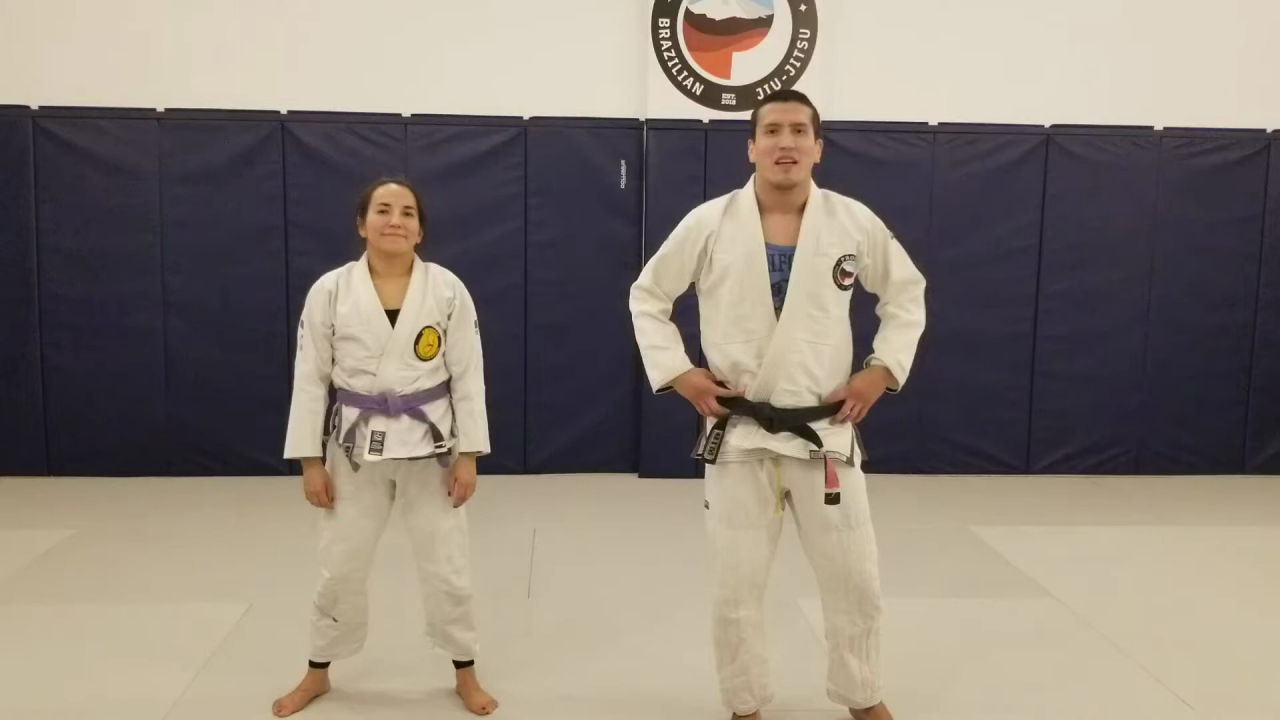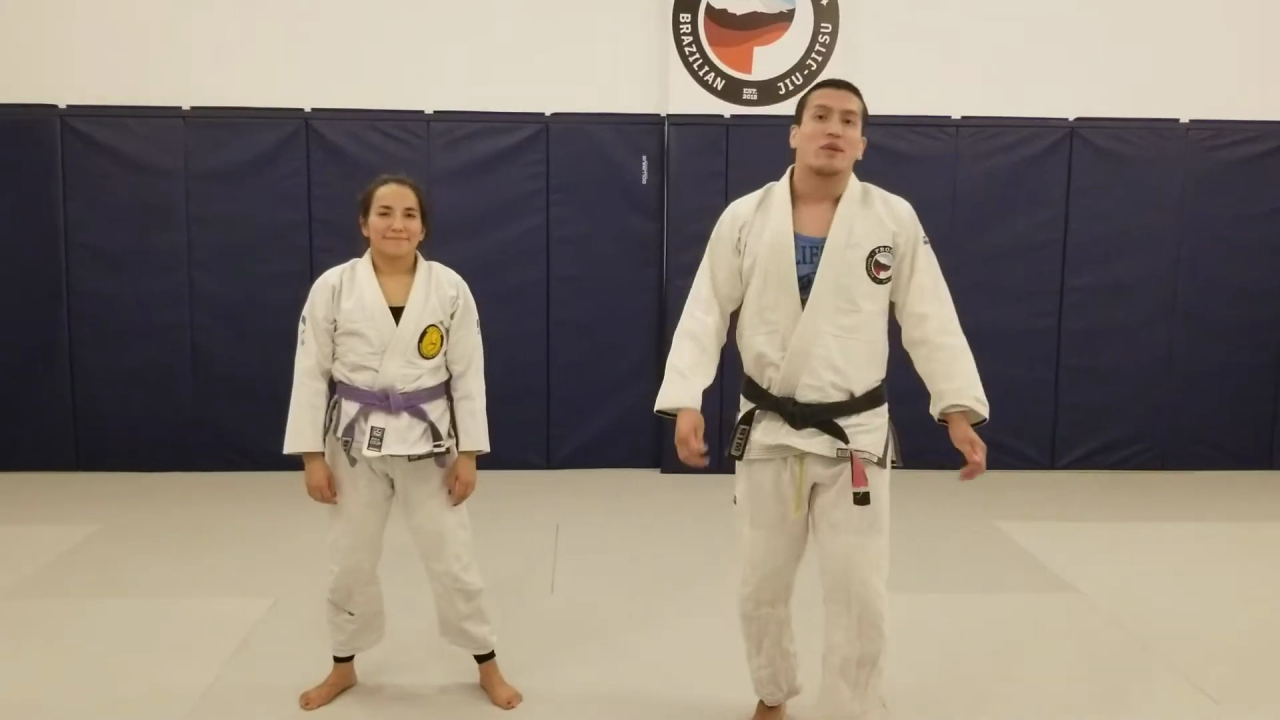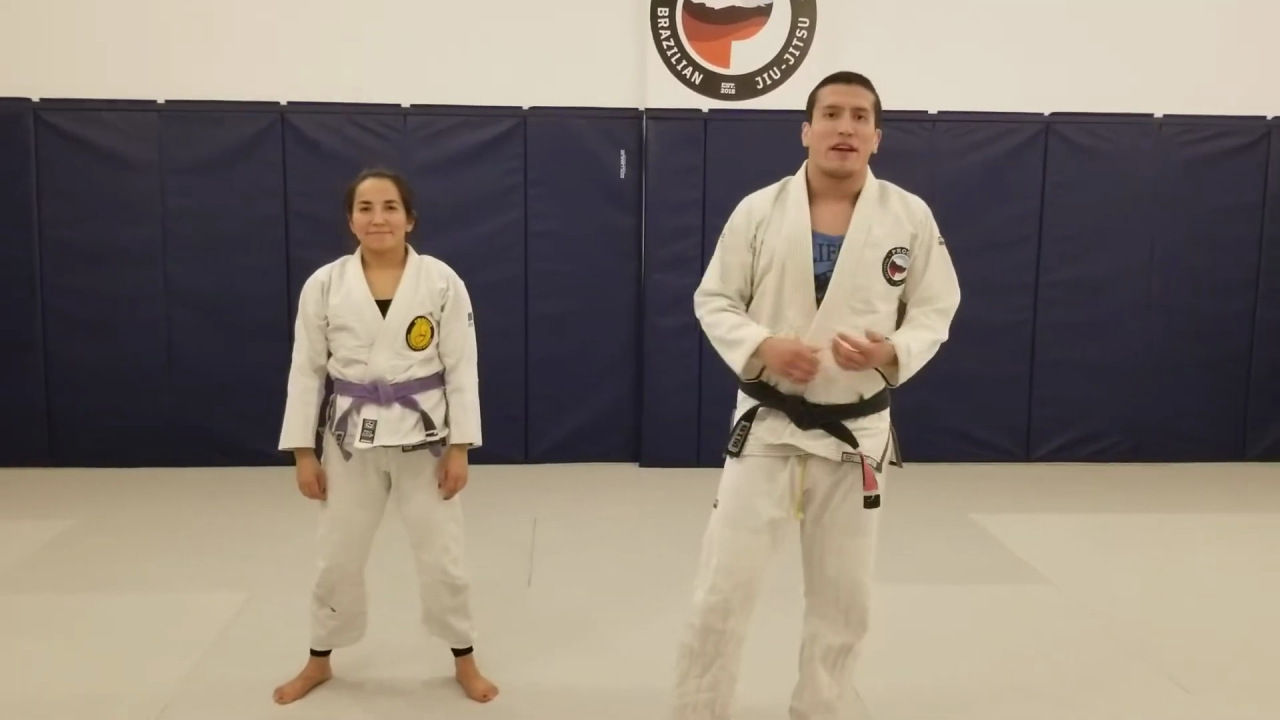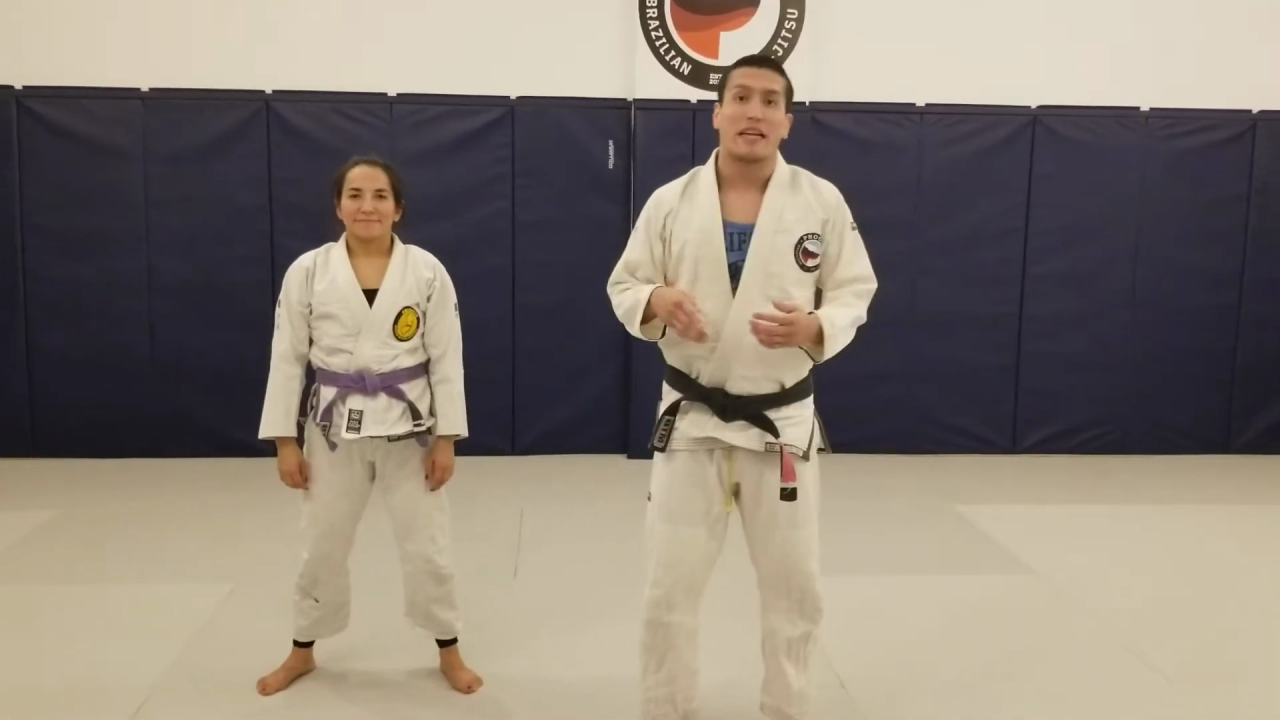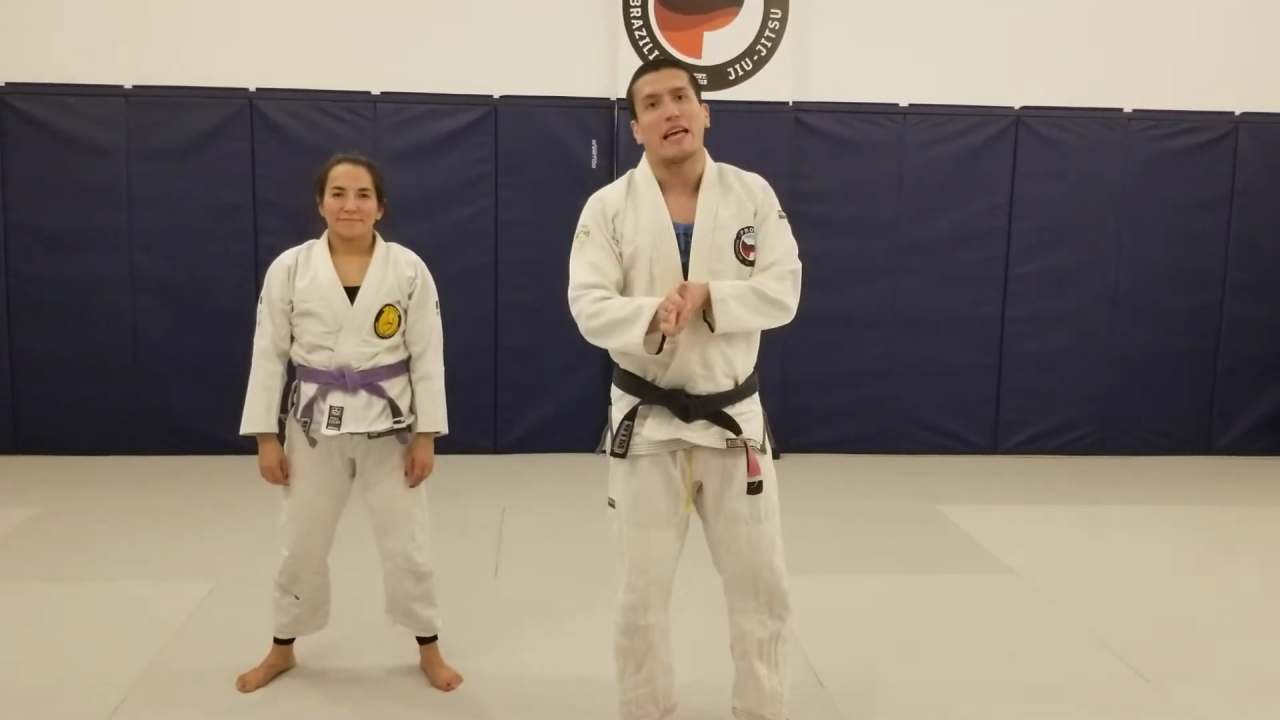
dt=1s
person 1, frame 1
left shoulder: (856, 223)
right shoulder: (708, 224)
left elbow: (907, 294)
right elbow: (647, 296)
left wrist: (884, 370)
right wrist: (677, 372)
left hip: (824, 433)
right hip: (738, 435)
left knee: (854, 580)
right knee: (736, 588)
person 1, frame 2
left shoulder: (893, 217)
right shoulder: (745, 216)
left elbow: (931, 321)
right elbow: (703, 313)
left wrist: (961, 411)
right wrist: (686, 402)
left hip: (855, 434)
right hip: (769, 431)
left knee: (859, 600)
right knee: (762, 588)
person 1, frame 3
left shoulder: (910, 216)
right shoulder: (759, 210)
left elbow: (934, 310)
right elbow: (715, 300)
left wrist: (895, 352)
right wrist: (761, 347)
left hip: (857, 434)
right hip: (768, 427)
left knee: (842, 599)
right knee: (723, 592)
person 1, frame 4
left shoulder: (821, 200)
right shoulder: (671, 201)
left elbow: (854, 294)
right elbow: (622, 289)
left wrist: (814, 328)
right wrist: (656, 305)
left hip: (782, 423)
right hip: (692, 421)
left knee: (794, 586)
right knee: (670, 587)
person 1, frame 5
left shoulder: (751, 193)
right shoulder: (608, 206)
left elbow: (781, 292)
right elbow: (590, 307)
left wrist: (707, 298)
right wrist: (655, 316)
left hip: (733, 418)
right hip: (646, 420)
left knee: (761, 585)
right knee: (642, 590)
person 2, frame 1
left shoulder: (447, 289)
right shoulder: (330, 290)
left elbow: (468, 376)
right elbow: (310, 378)
left wrist: (469, 455)
right wrist: (310, 461)
left hip: (430, 445)
right hip: (357, 445)
left knee: (447, 565)
right knee: (340, 564)
left ankle: (465, 672)
right ankle: (318, 672)
person 2, frame 2
left shoulder: (449, 288)
right shoulder: (332, 287)
left elbow: (468, 375)
right elbow: (310, 374)
left wrist: (468, 453)
right wrist: (311, 455)
left hip: (428, 441)
right hip: (355, 442)
left knee: (452, 559)
right knee: (350, 561)
left ankle: (487, 665)
right ankle: (343, 666)
person 2, frame 3
left shoulder: (441, 281)
right shoulder: (324, 285)
left elbow: (462, 368)
right elbow: (307, 370)
left wrist: (460, 448)
right wrist: (303, 452)
left hip: (423, 435)
right hip: (352, 437)
left knee: (442, 553)
right knee: (338, 555)
left ankle: (464, 660)
right ankle: (319, 660)
person 2, frame 4
left shoulder: (426, 270)
right shoulder: (307, 271)
left elbow: (447, 359)
right elbow: (287, 358)
left wrist: (446, 439)
right wrist: (285, 440)
left hip: (408, 426)
right hip: (335, 427)
left knee: (427, 545)
right knee: (321, 545)
left ankle: (449, 651)
right ankle: (302, 651)
person 2, frame 5
left shoulder: (408, 268)
right shoulder: (288, 268)
left elbow: (427, 356)
right elbow: (268, 355)
left wrist: (426, 435)
right wrist: (266, 437)
left hip: (389, 423)
right hip: (315, 424)
left knee: (407, 543)
right knee: (301, 544)
left ankle: (429, 648)
right ankle: (282, 649)
